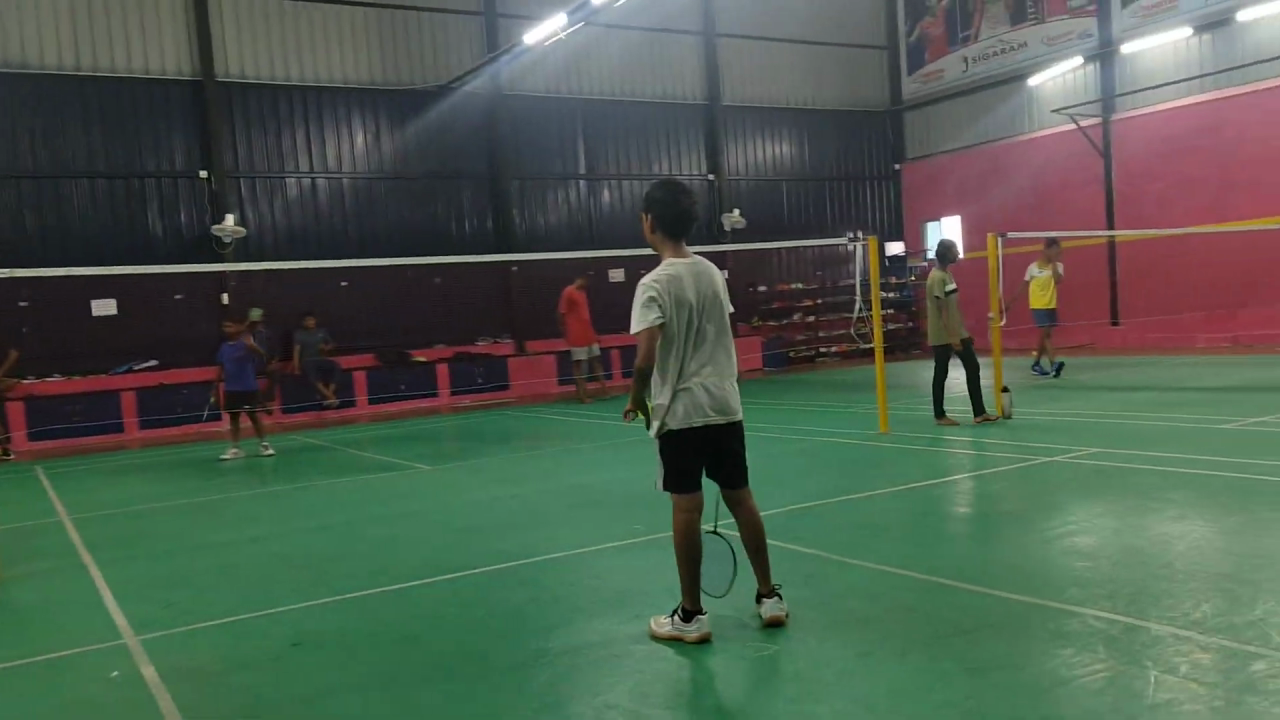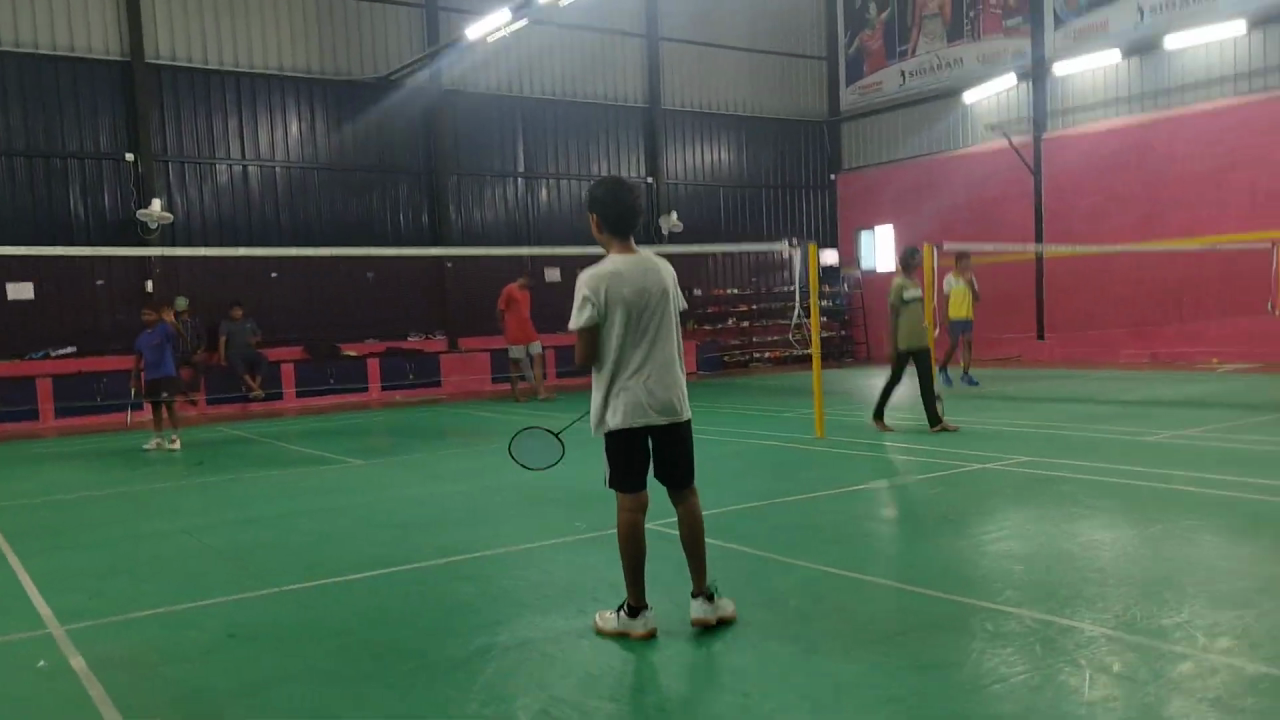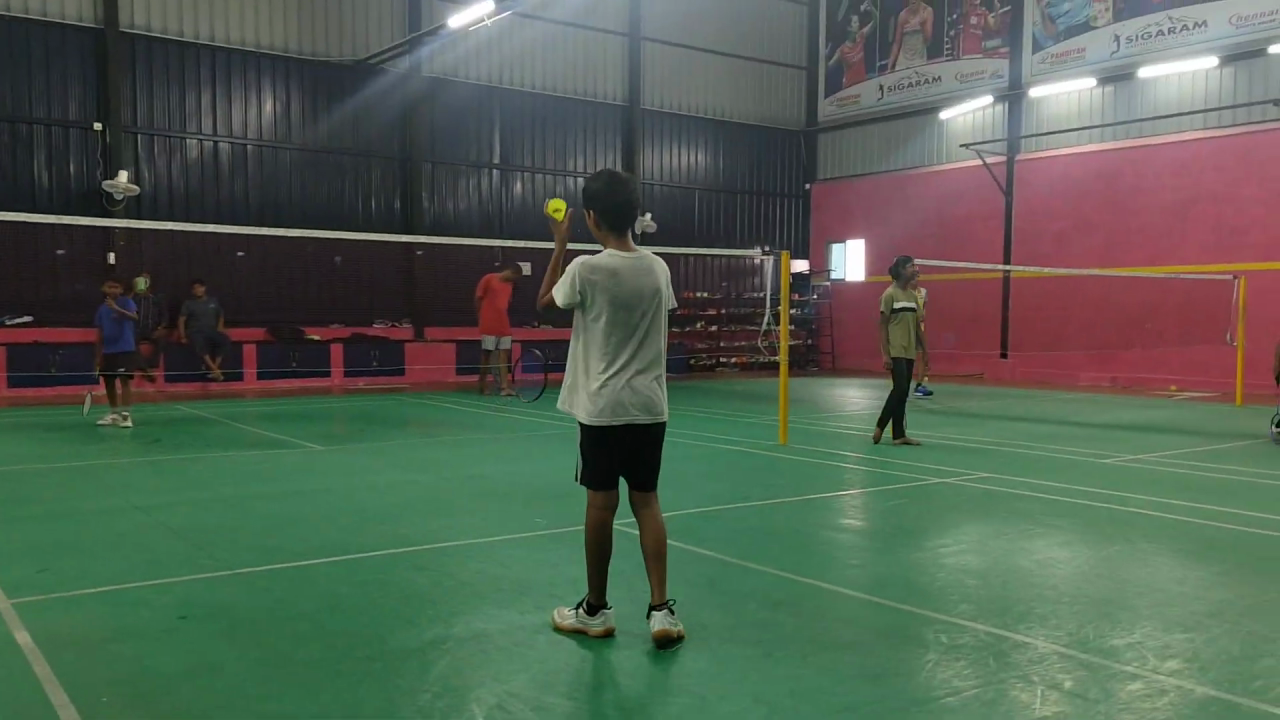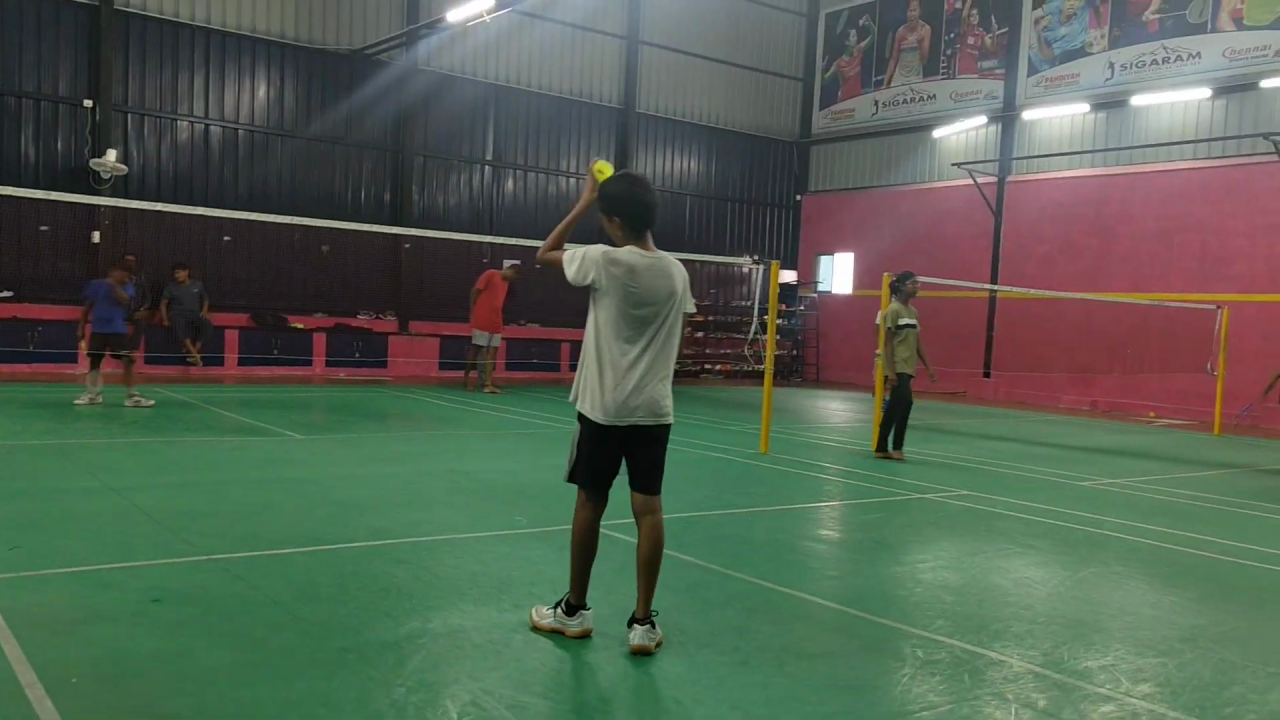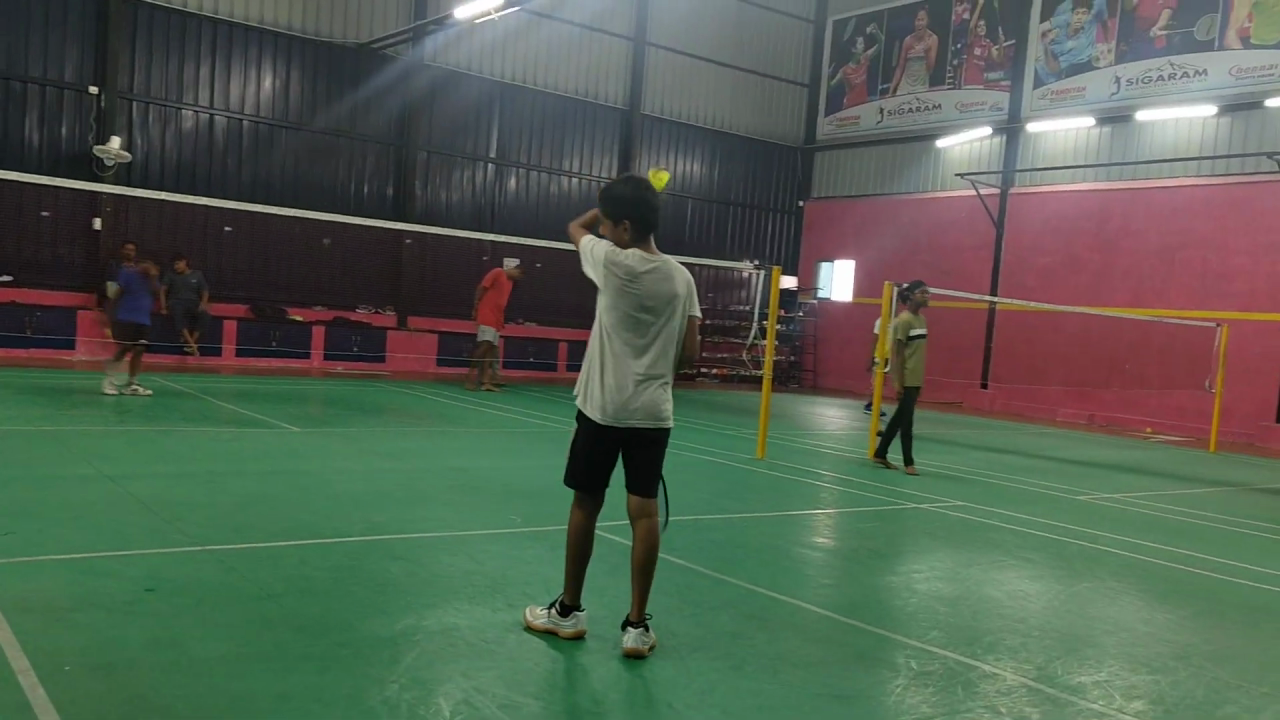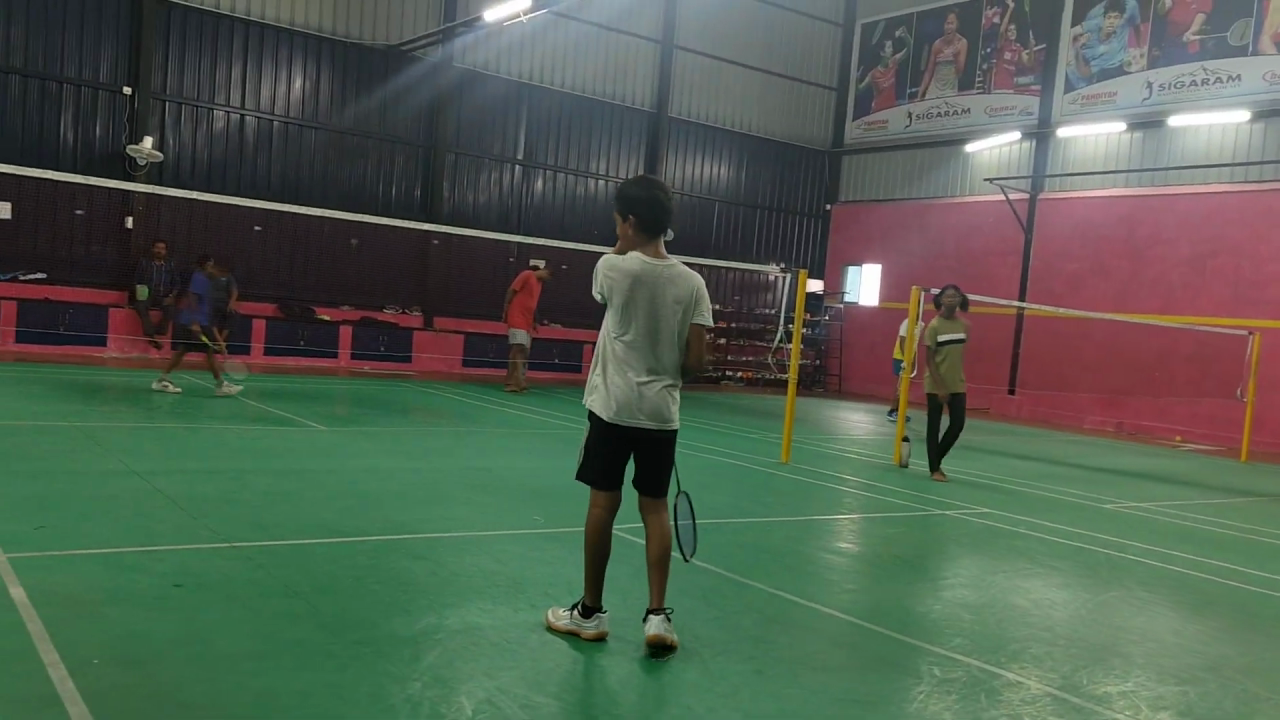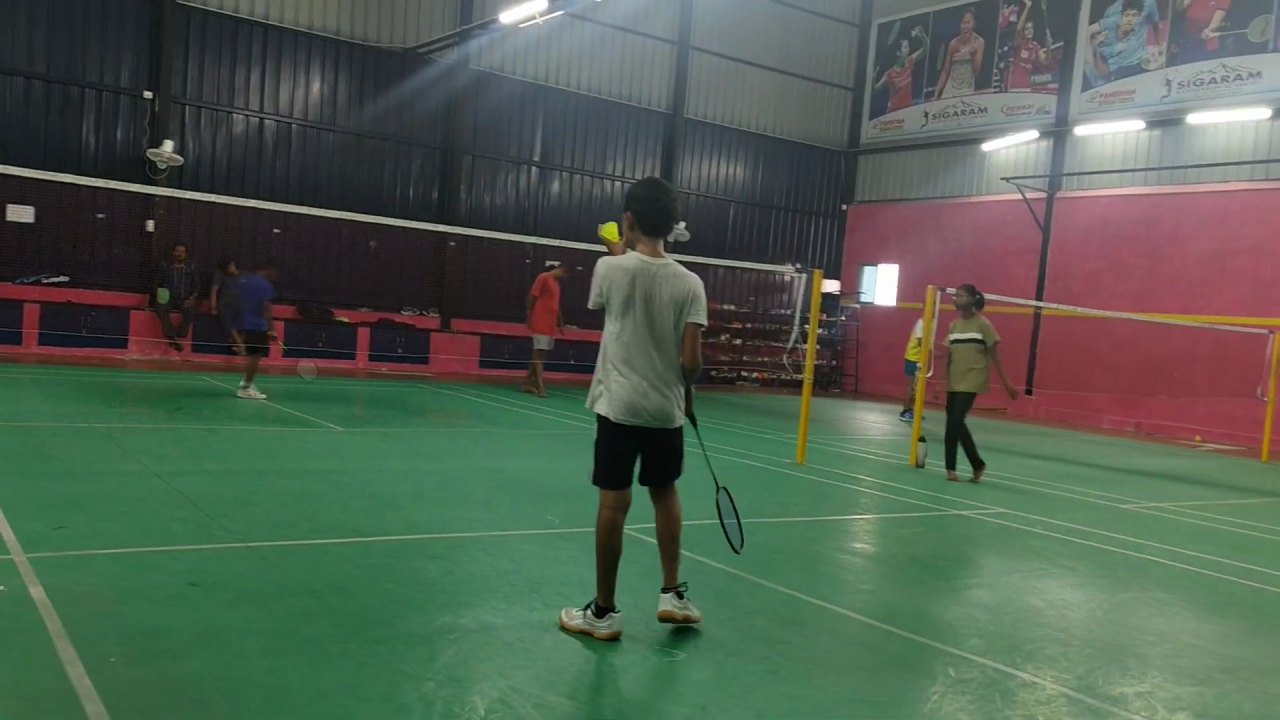
dt=0.3s
person 1, frame 1
left shoulder: (654, 284)
right shoulder: (713, 273)
left elbow: (646, 359)
right elbow: (725, 344)
left wrist: (636, 398)
left hip: (680, 411)
right hip: (724, 405)
left knee: (686, 508)
right knee: (740, 497)
left ankle: (691, 615)
right ankle: (769, 596)
person 1, frame 2
left shoulder: (594, 279)
right shoulder: (664, 270)
left elbow: (585, 358)
left hip: (623, 409)
right hip: (671, 402)
left knee: (631, 506)
right knee: (685, 497)
left ankle: (637, 611)
right ankle: (702, 596)
person 1, frame 3
left shoulder: (587, 269)
right shoulder: (659, 268)
left elbow: (545, 303)
left wrist: (560, 241)
left hip: (603, 406)
right hip: (650, 405)
left knee: (601, 504)
right knee: (647, 503)
left ankle: (596, 609)
right ankle: (661, 609)
person 1, frame 4
left shoulder: (604, 262)
right shoulder: (677, 272)
left elbow: (545, 254)
right elbow: (677, 343)
left wrist: (583, 200)
left hip: (603, 407)
right hip: (655, 409)
left knee: (590, 504)
right knee: (649, 510)
left ankle: (575, 609)
right ankle: (643, 622)
person 1, frame 5
left shoulder: (611, 261)
right shoulder: (682, 278)
left elbow: (575, 227)
right elbow: (690, 353)
left wrist: (608, 208)
left hip: (602, 407)
right hip: (654, 412)
left knee: (586, 505)
right knee: (645, 513)
left ankle: (569, 610)
right ankle: (637, 625)
person 1, frame 6
left shoulder: (612, 268)
right shoulder: (692, 283)
right elbow: (696, 361)
left wrist: (623, 244)
left hip: (611, 406)
right hip: (662, 412)
left knee: (603, 505)
right knee: (656, 509)
left ankle: (591, 612)
right ankle: (657, 615)
person 1, frame 7
left shoulder: (609, 269)
right shoulder: (689, 283)
right elbow: (691, 362)
left hip: (617, 406)
right hip: (666, 409)
left knee: (613, 504)
right knee: (665, 494)
left ankle: (604, 611)
right ankle: (672, 592)
person 2, frame 1
left shoulder: (947, 274)
right shoulder: (936, 278)
right elbow: (941, 311)
left wrist: (961, 332)
right wrist: (952, 337)
left hip: (957, 333)
right hip: (942, 336)
left knee: (973, 368)
right knee: (941, 374)
left ankle: (979, 412)
right ankle: (940, 415)
person 2, frame 2
left shoulder: (915, 283)
right shoulder: (899, 284)
right elbow: (893, 317)
left wrist: (925, 336)
right wrist: (892, 346)
left hip: (920, 341)
right hip: (903, 342)
left knee: (927, 380)
right knee: (895, 379)
left ankle: (935, 421)
right ankle: (878, 417)
person 2, frame 3
left shoulder: (913, 295)
right shoulder: (890, 294)
right elbow: (883, 326)
left wrist: (924, 351)
right wrist: (885, 354)
left hip: (909, 351)
right hip: (895, 351)
left knee: (904, 392)
right knee: (900, 388)
left ankle: (898, 434)
right ankle: (881, 425)
person 2, frame 4
left shoulder: (912, 311)
right shoulder: (894, 310)
right elbow: (888, 342)
left wrist: (927, 366)
right wrist: (891, 371)
left hip: (907, 367)
right hip: (897, 367)
left knee: (894, 407)
right knee: (905, 402)
left ankle: (881, 448)
right ankle: (896, 447)
person 2, frame 5
left shoulder: (922, 319)
right shoulder: (904, 320)
right elbow: (897, 353)
right wrist: (898, 383)
left hip: (916, 379)
right hip: (906, 379)
left knee: (900, 417)
right knee: (906, 419)
left ankle: (880, 454)
right ankle: (908, 462)
person 2, frame 6
left shoulder: (964, 325)
right shoulder: (934, 326)
right elbow: (929, 360)
right wrist: (940, 388)
left hip: (958, 385)
right hip: (935, 385)
left knee: (958, 423)
right knee: (934, 426)
left ankle: (936, 461)
right ankle: (934, 469)
person 2, frame 7
left shoulder: (983, 324)
right shoulder: (954, 325)
left elbow: (994, 355)
right elbow: (949, 358)
left wrist: (1006, 383)
left hip: (973, 382)
right hip: (954, 383)
left knee: (956, 422)
right knee: (951, 424)
left ankle: (977, 464)
right ankle: (951, 467)
